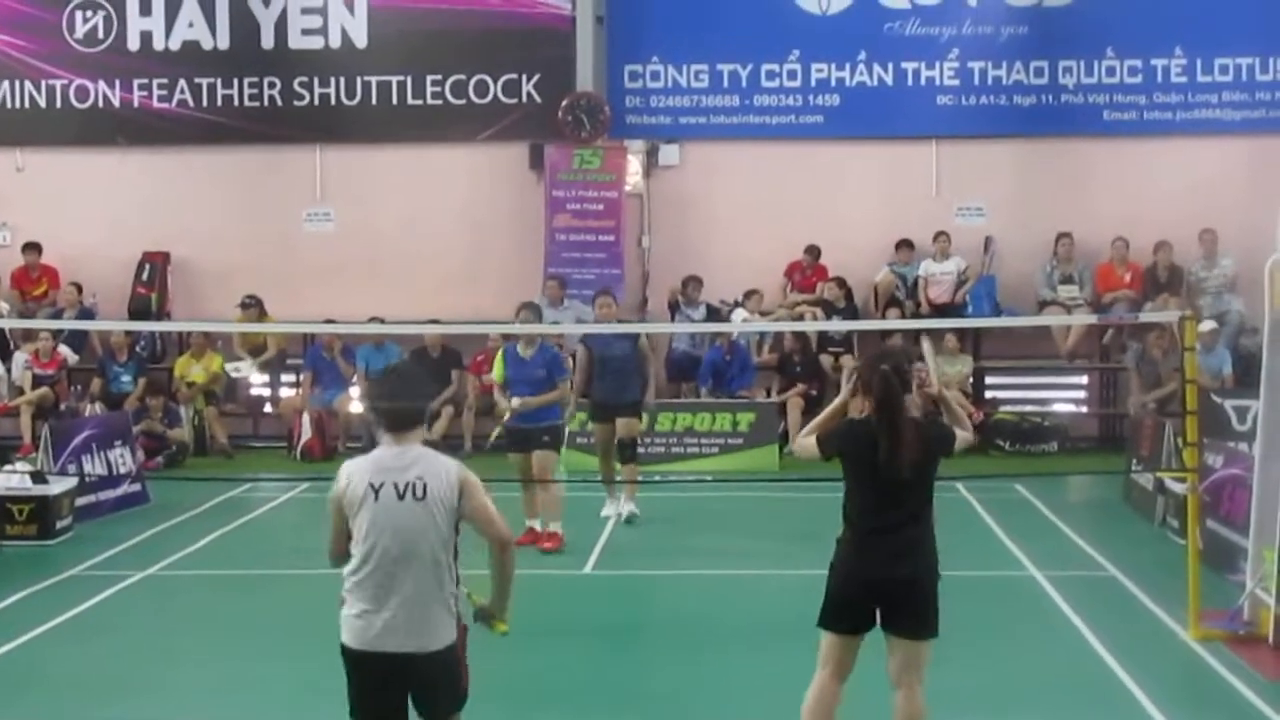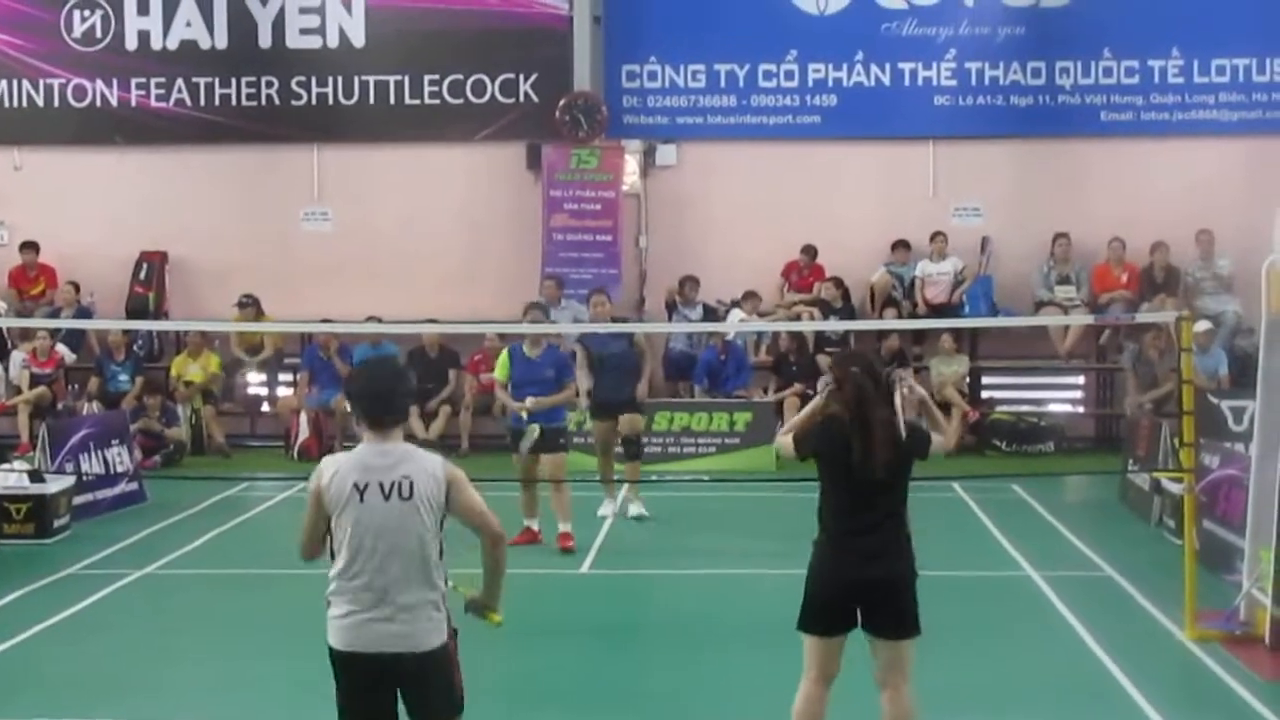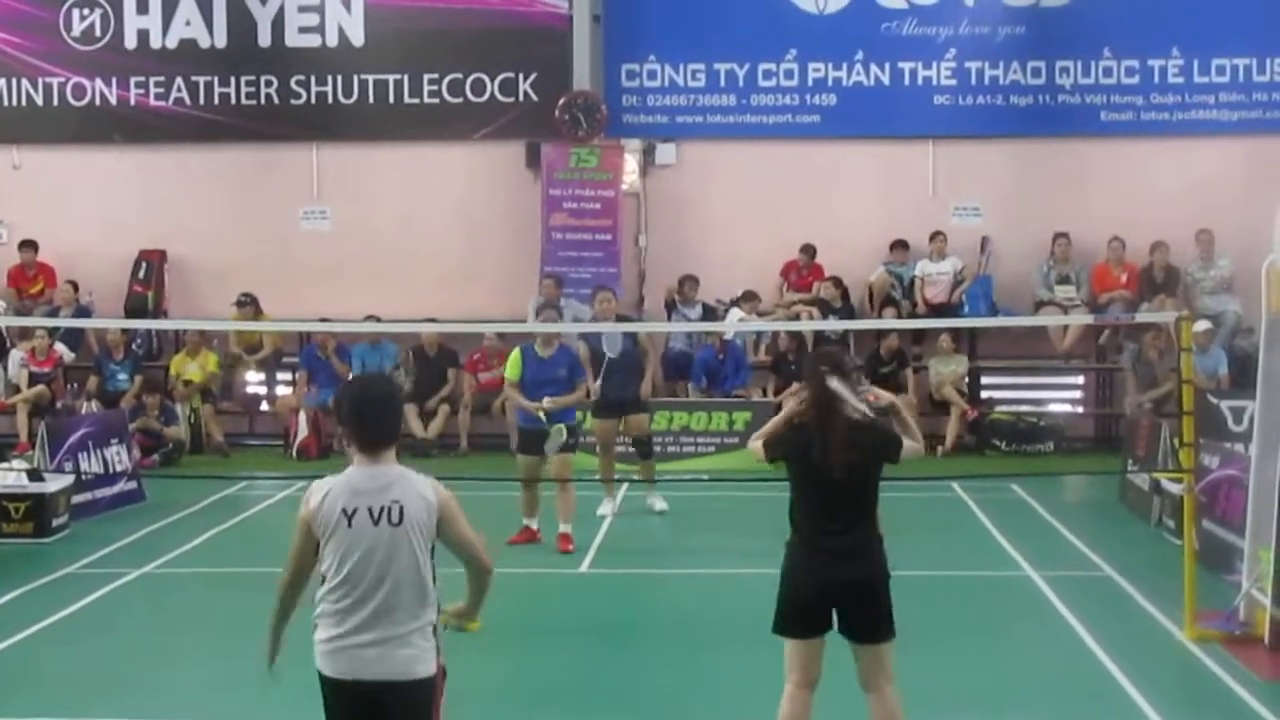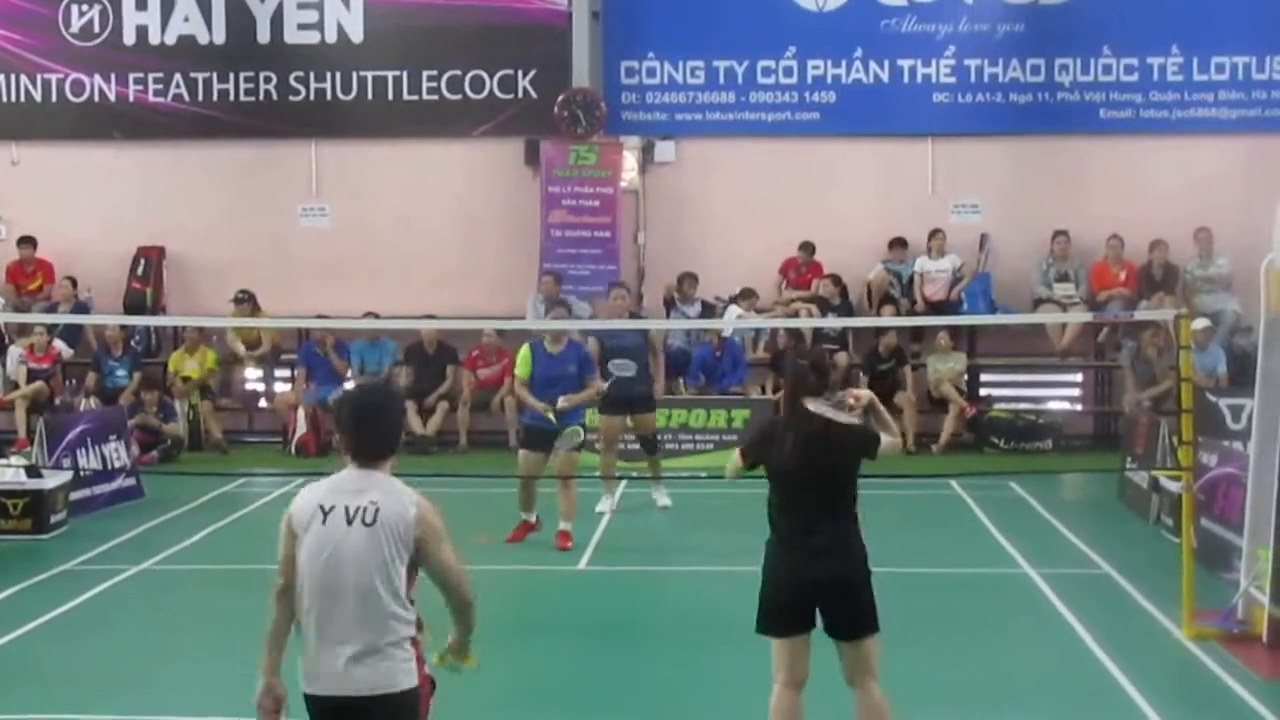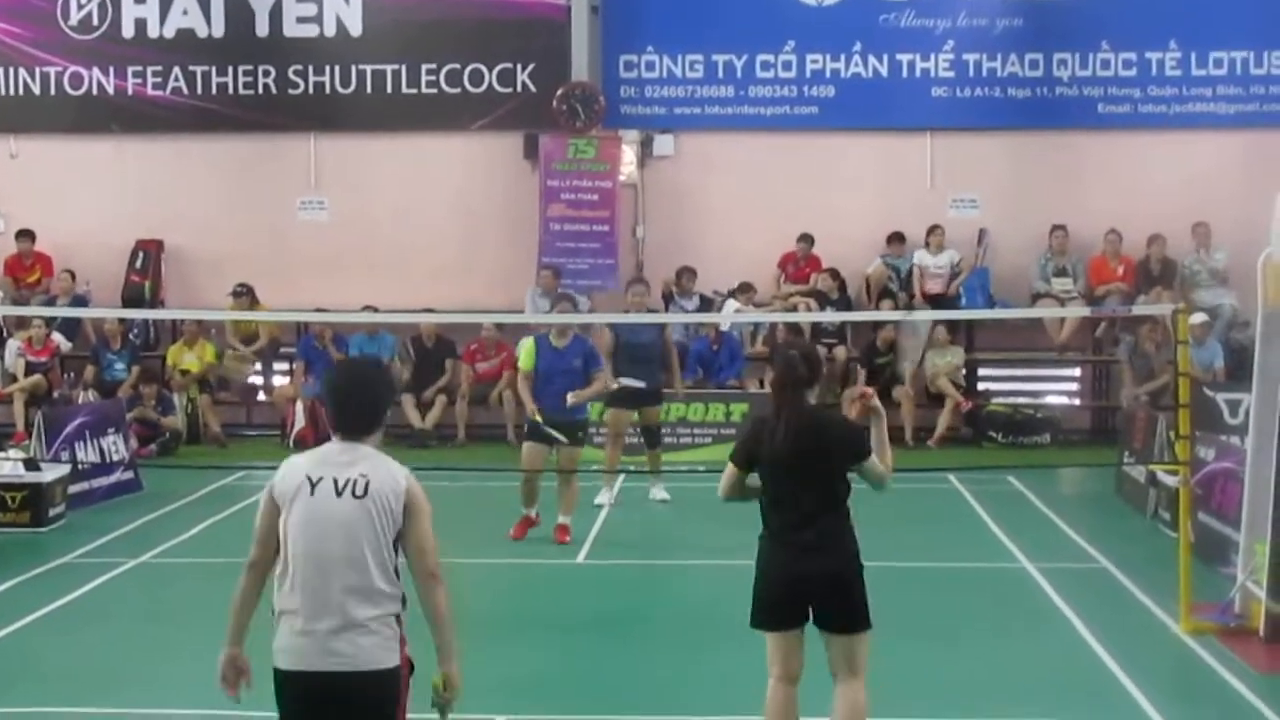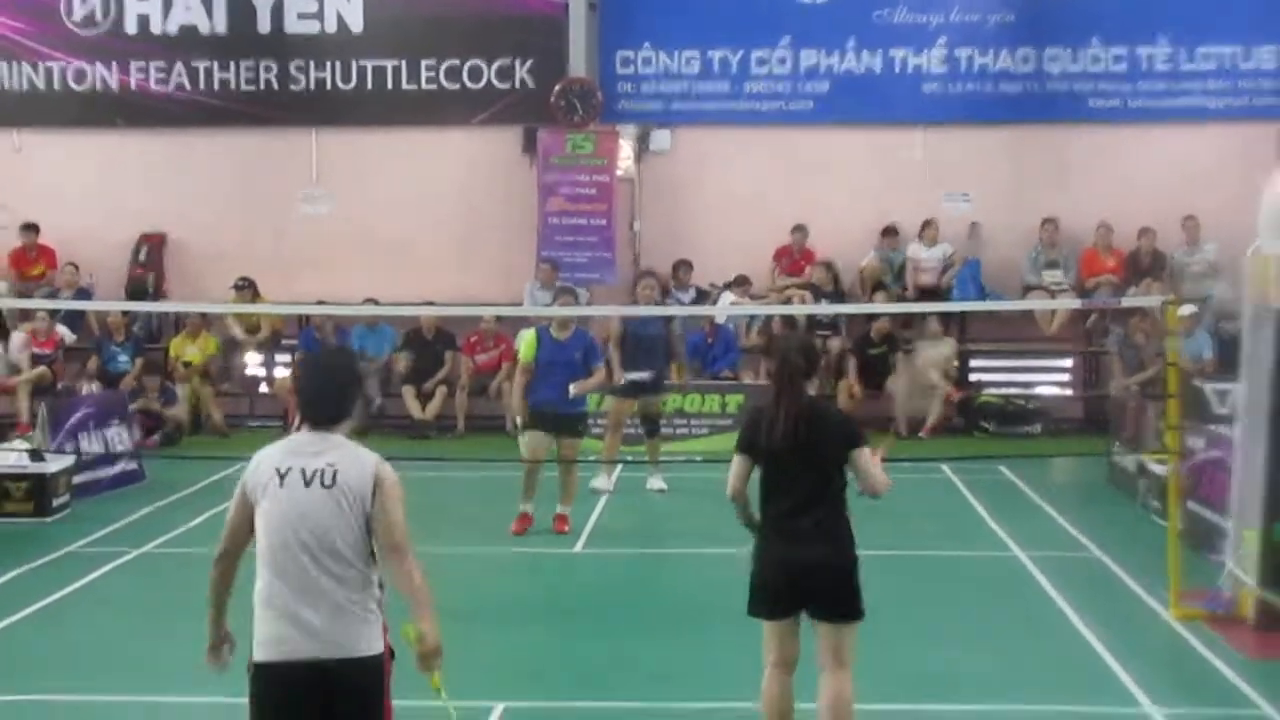
dt=0.2s
person 1, frame 1
left shoulder: (851, 434)
right shoulder: (928, 434)
left elbow: (799, 444)
right elbow: (966, 434)
left wrist: (840, 402)
right wrist: (942, 397)
left hip: (855, 566)
right hip: (913, 570)
left knee: (829, 675)
right knee: (907, 683)
person 1, frame 2
left shoulder: (825, 434)
right shoulder: (903, 434)
left elbow: (781, 442)
right elbow: (947, 439)
left wrist: (818, 404)
right wrist: (923, 399)
left hip: (832, 567)
right hip: (890, 569)
left knee: (815, 681)
right knee: (893, 684)
person 1, frame 3
left shoulder: (795, 435)
right shoulder: (872, 435)
left elbow: (754, 445)
right elbow: (917, 448)
left wrist: (791, 408)
right wrist: (895, 406)
left hip: (806, 570)
right hip: (864, 571)
left knee: (799, 684)
right knee: (878, 685)
person 1, frame 4
left shoulder: (769, 434)
right shoulder: (850, 433)
left elbow: (732, 469)
right elbow: (895, 441)
right wrist: (873, 405)
left hip: (786, 567)
right hip: (843, 568)
left knee: (787, 682)
right knee: (864, 680)
person 1, frame 5
left shoulder: (759, 429)
right shoulder: (843, 429)
left elbow: (727, 492)
right elbow: (882, 477)
right wrist: (879, 419)
left hip: (778, 563)
right hip: (836, 562)
left knee: (782, 677)
right knee: (849, 677)
person 1, frame 6
left shoulder: (758, 420)
right shoulder: (838, 421)
left elbow: (735, 490)
right elbow: (877, 488)
left wrist: (757, 531)
right wrist: (873, 473)
left hip: (775, 552)
right hip: (830, 553)
left knee: (778, 665)
right knee: (836, 669)
person 2, frame 1
left shoulder: (349, 475)
right shoulder: (453, 475)
left elbow: (337, 555)
right elbow: (502, 540)
right wrist: (499, 603)
left hip: (364, 635)
right hip: (434, 634)
person 2, frame 2
left shoulder: (330, 472)
right shoulder: (439, 471)
left elbow: (309, 551)
right elbow: (494, 535)
right wrist: (489, 598)
left hip: (353, 637)
right hip: (423, 633)
person 2, frame 3
left shoulder: (320, 497)
right shoulder: (431, 494)
left elbow: (293, 579)
right elbow: (481, 565)
left wrist: (274, 635)
right wrist: (470, 607)
left hip: (339, 661)
right hip: (410, 662)
person 2, frame 4
left shoulder: (304, 501)
right shoulder: (413, 507)
left elbow: (283, 594)
right elbow: (460, 595)
left wrist: (270, 674)
right wrist: (463, 641)
left hip: (321, 678)
right hip: (392, 679)
person 2, frame 5
left shoulder: (289, 473)
right shoulder: (401, 483)
left elbow: (257, 564)
right elbow: (430, 577)
left wrist: (234, 645)
right wrist: (449, 661)
left hip: (296, 656)
right hip: (373, 659)
person 2, frame 6
left shoulder: (261, 465)
right shoulder: (370, 469)
left elbow: (226, 555)
right elbow: (397, 551)
left wrist: (217, 624)
right wrist: (425, 622)
left hip: (277, 650)
right hip: (355, 649)
person 3, frame 1
left shoulder: (552, 354)
right shoulder: (505, 353)
left elbow: (564, 391)
right elbow: (498, 387)
left wrist: (535, 401)
right wrist: (503, 403)
left hip: (547, 425)
right hip: (516, 426)
left knee: (545, 478)
right knee: (526, 480)
left ankle: (555, 532)
right ankle: (533, 528)
person 3, frame 2
left shoulder: (559, 355)
right shoulder: (510, 353)
left elbow: (571, 391)
right elbow: (499, 387)
left wrist: (547, 402)
right wrist: (513, 404)
left hip: (553, 426)
right hip: (521, 426)
left knee: (557, 479)
right knee: (526, 481)
left ankle: (565, 532)
right ankle: (531, 529)
person 3, frame 3
left shoulder: (570, 355)
right shoulder: (521, 353)
left elbow: (582, 391)
right elbow: (509, 387)
left wrist: (562, 401)
right wrist: (527, 404)
left hip: (564, 426)
right hip: (530, 426)
left knee: (563, 479)
right knee: (528, 480)
left ankle: (565, 533)
right ankle: (530, 528)
person 3, frame 4
left shoulder: (580, 352)
right shoulder: (530, 349)
left elbow: (593, 387)
right elbow: (519, 386)
left wrist: (575, 399)
right wrist: (535, 404)
left hip: (570, 425)
right hip: (535, 424)
left knee: (566, 478)
right knee: (526, 477)
left ankle: (564, 530)
right ankle: (527, 519)
person 3, frame 5
left shoulder: (585, 346)
right shoulder: (535, 343)
left elbow: (601, 381)
right elbow: (523, 378)
left wrist: (584, 394)
right wrist: (528, 403)
left hip: (573, 419)
right hip: (540, 419)
left knee: (568, 474)
right knee: (529, 473)
left ankle: (563, 524)
right ankle: (528, 515)
person 3, frame 6
left shoulder: (586, 339)
right shoulder: (536, 335)
left elbow: (600, 373)
right elbow: (522, 371)
left wrist: (586, 385)
right wrist: (517, 400)
left hip: (573, 411)
right hip: (539, 409)
left knee: (568, 464)
right knee: (532, 462)
left ankle: (562, 514)
right ankle: (525, 512)
person 4, frame 1
left shoulder: (632, 333)
right shoulder: (588, 340)
left elbow: (648, 359)
right elbow: (582, 374)
left wrist: (651, 387)
left hip: (630, 400)
right hip: (601, 402)
left knee: (627, 446)
right knee: (604, 452)
person 4, frame 2
left shoulder: (627, 329)
right shoulder: (584, 339)
left elbow: (645, 354)
right elbow: (581, 369)
left wrist: (644, 382)
right wrist: (583, 394)
left hip: (630, 397)
right hip: (601, 401)
left knee: (632, 444)
right knee: (603, 451)
person 4, frame 3
left shoulder: (631, 326)
right shoulder: (588, 336)
left elbow: (649, 352)
right elbow: (584, 365)
left wrist: (647, 380)
right wrist: (591, 385)
left hip: (634, 395)
right hip: (605, 399)
left knee: (643, 443)
right knee: (605, 448)
person 4, frame 4
right shoulder: (599, 331)
left elbow: (657, 352)
right elbow: (592, 362)
left wrist: (660, 380)
left hip: (642, 392)
right hip: (612, 395)
left knee: (649, 441)
right knee: (608, 444)
person 4, frame 5
left shoulder: (659, 321)
right shoulder: (615, 324)
left elbow: (670, 350)
right elbow: (605, 355)
left wrist: (677, 378)
right wrist: (609, 379)
left hip: (651, 388)
right hip: (623, 389)
left knee: (653, 435)
right knee: (614, 436)
person 4, frame 6
left shoulder: (665, 316)
right shoulder: (624, 314)
left elbow: (675, 343)
right elbow: (613, 344)
right wrist: (617, 370)
left hip: (653, 378)
right hip: (627, 377)
left knee: (652, 424)
right knee: (615, 423)
